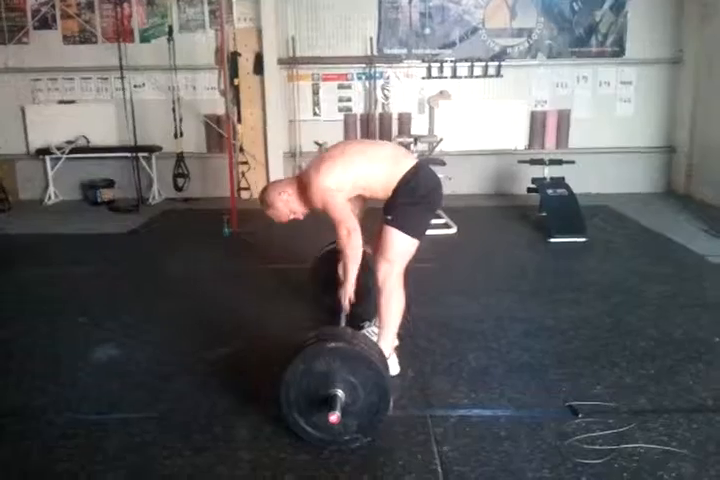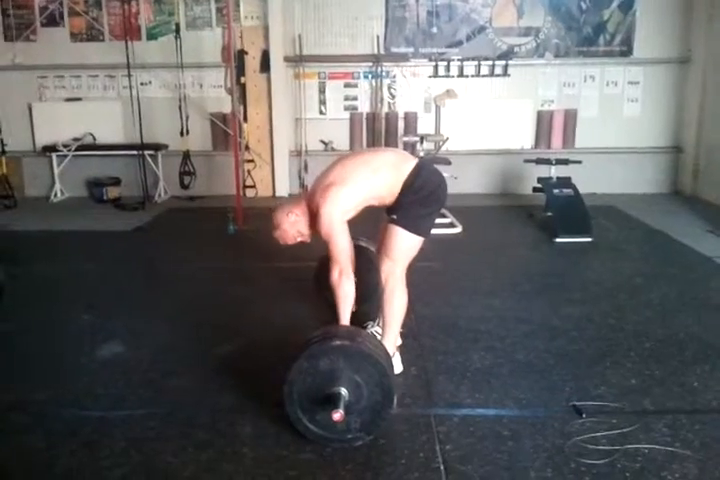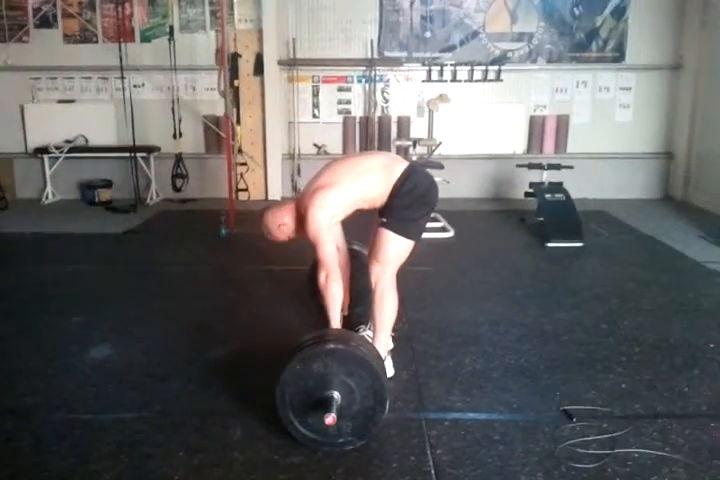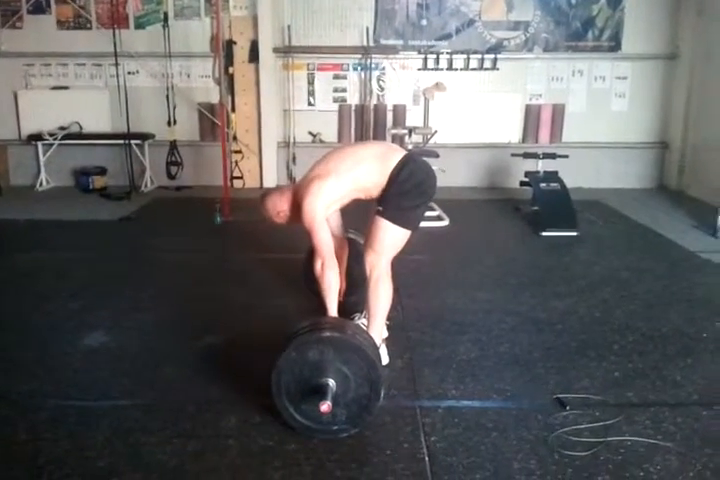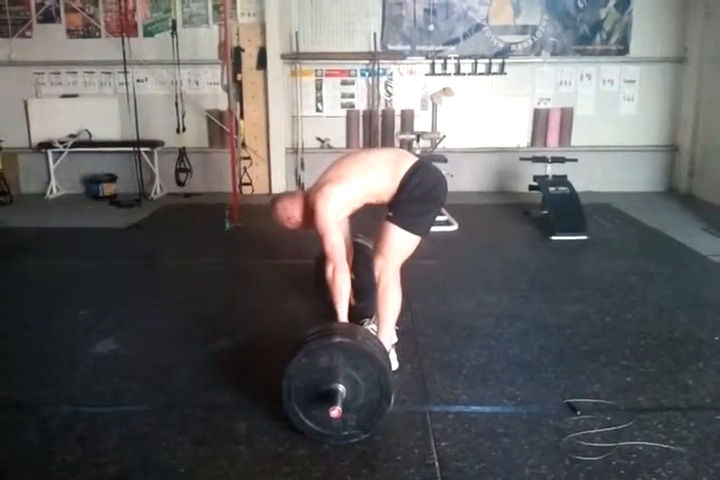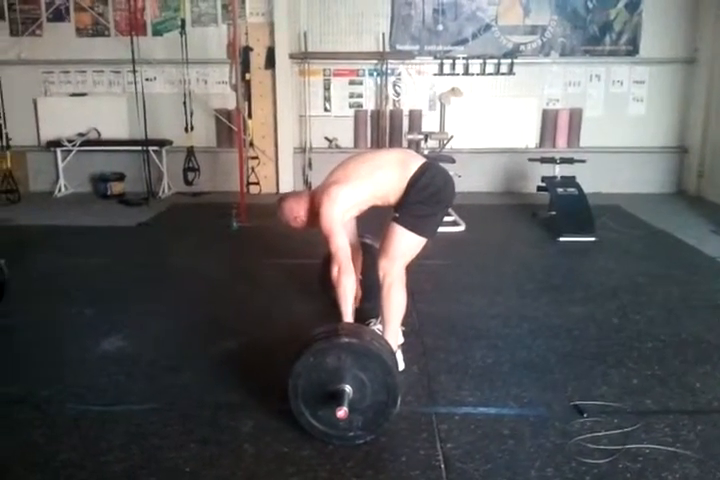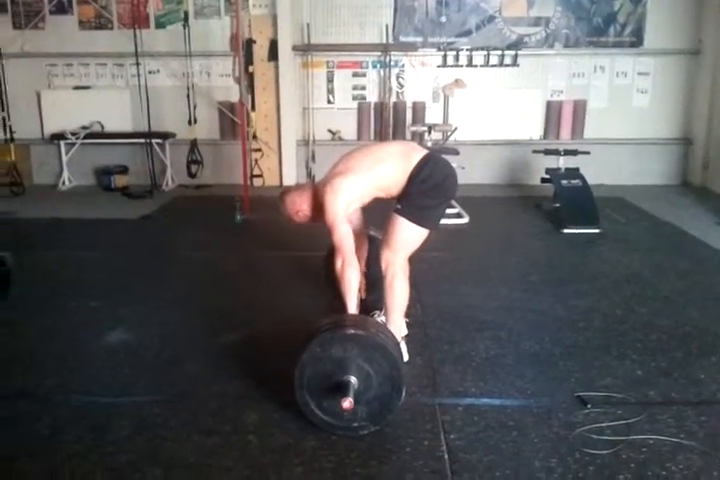
dt=0.7s
person 1, frame 1
left shoulder: (316, 186)
right shoulder: (315, 176)
left elbow: (351, 233)
right elbow: (354, 200)
left wrist: (348, 283)
right wrist: (347, 260)
left hip: (416, 188)
right hip: (411, 181)
left knee: (388, 272)
right knee: (382, 259)
left ankle: (385, 356)
right ankle: (384, 329)
person 1, frame 2
left shoulder: (325, 211)
right shoulder: (318, 196)
left elbow: (341, 272)
right elbow: (344, 246)
left wrist: (343, 327)
right wrist: (349, 294)
left hip: (422, 188)
right hip: (415, 178)
left knee: (390, 270)
right knee: (385, 259)
left ankle: (387, 354)
right ankle: (388, 328)
person 1, frame 3
left shoulder: (313, 214)
right shoulder: (314, 200)
left elbow: (329, 275)
right elbow: (339, 249)
left wrist: (335, 329)
right wrist: (345, 296)
left hip: (412, 190)
right hip: (407, 180)
left knee: (381, 274)
right knee: (377, 264)
left ankle: (380, 357)
right ankle: (379, 332)
person 1, frame 4
left shoulder: (309, 204)
right shoulder: (315, 190)
left elbow: (325, 262)
right elbow: (338, 237)
left wrist: (332, 317)
right wrist: (341, 280)
left hip: (409, 180)
right hip: (408, 169)
left knee: (375, 263)
right knee: (375, 256)
left ankle: (374, 346)
right ankle: (373, 321)
person 1, frame 5
left shoulder: (322, 207)
right shoulder: (325, 194)
left elbow: (337, 266)
right elbow: (344, 244)
left wrist: (342, 323)
right wrist: (347, 286)
left hip: (420, 186)
right hip: (419, 175)
left knee: (384, 268)
right knee: (384, 261)
left ankle: (384, 351)
right ankle: (382, 326)
person 1, frame 6
left shoulder: (327, 208)
right shoulder: (332, 195)
left elbow: (342, 268)
right elbow: (352, 245)
left wrist: (347, 324)
right wrist: (356, 284)
left hip: (427, 187)
right hip: (427, 177)
left knee: (388, 268)
right knee: (390, 262)
left ankle: (390, 352)
right ankle: (389, 327)
person 1, frame 7
left shoulder: (331, 200)
right shoulder: (335, 187)
left elbow: (346, 259)
right elbow: (358, 235)
left wrist: (352, 317)
right wrist: (359, 275)
left hip: (430, 179)
right hip: (429, 168)
left knee: (391, 260)
right knee: (394, 253)
right ankle: (394, 319)
